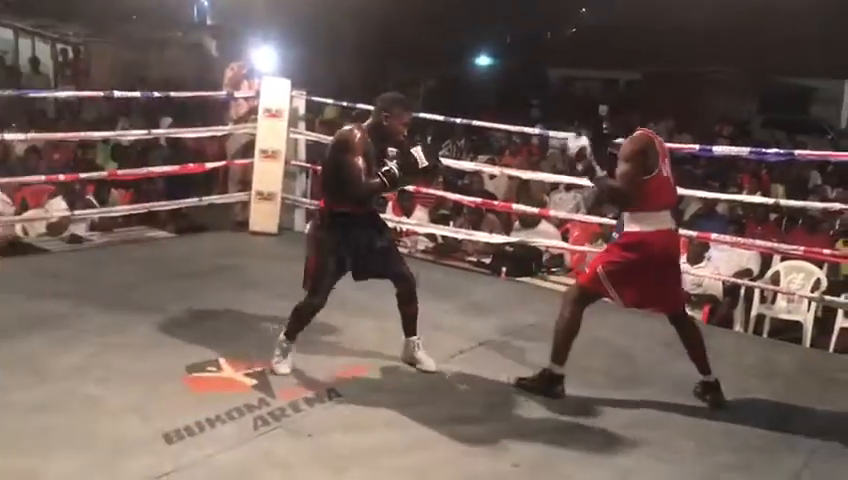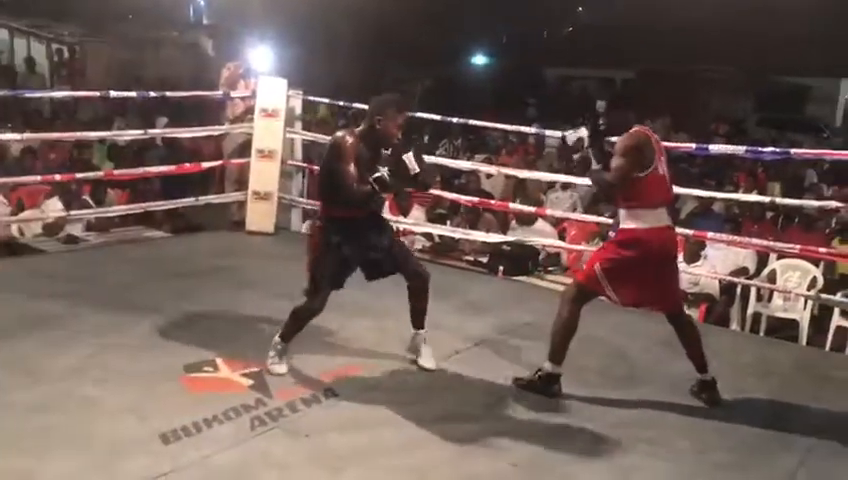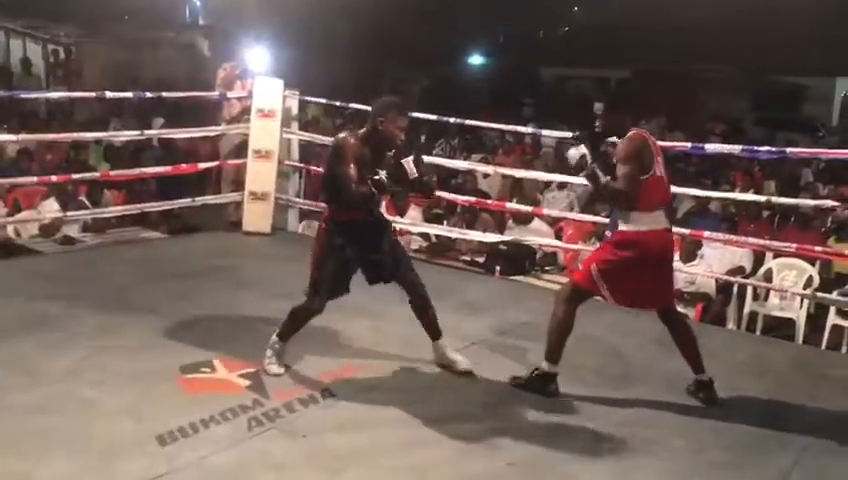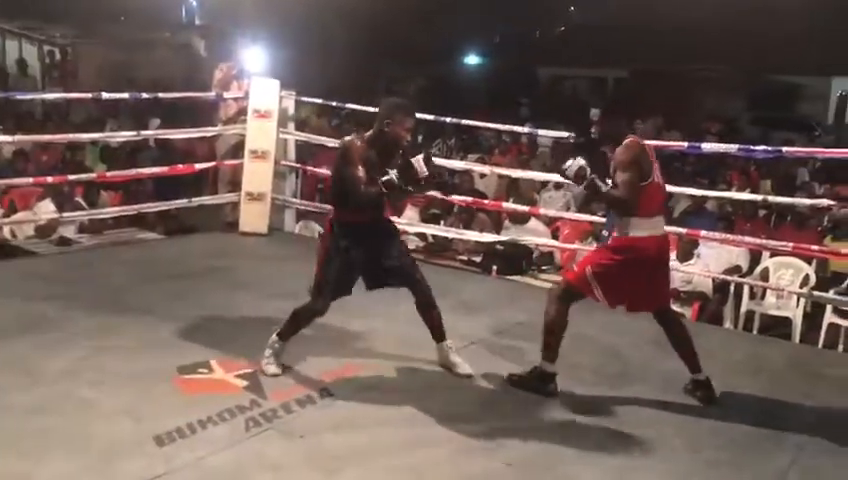
dt=0.1s
person 1, frame 1
left shoulder: (635, 144)
right shoulder: (654, 142)
left elbow: (620, 191)
left hip: (640, 239)
right hip: (666, 237)
left knee: (575, 297)
right knee: (677, 313)
left ankle: (553, 375)
right ankle: (709, 384)
person 1, frame 2
left shoulder: (630, 140)
right shoulder: (649, 139)
left elbow: (611, 185)
left hip: (637, 237)
right hip: (663, 234)
left knee: (573, 296)
right knee: (675, 312)
left ankle: (550, 375)
right ankle: (706, 382)
person 1, frame 3
left shoulder: (629, 144)
right shoulder: (647, 141)
left elbow: (624, 195)
left wrist: (593, 173)
left hip: (635, 237)
right hip: (660, 236)
left knee: (568, 295)
right knee: (668, 312)
left ankle: (547, 374)
right ankle: (703, 382)
person 1, frame 4
left shoulder: (626, 151)
right shoulder: (642, 148)
left elbow: (625, 201)
left wrist: (592, 185)
right wrist: (597, 188)
left hip: (632, 243)
right hip: (656, 241)
left knee: (561, 294)
right knee: (664, 313)
left ankle: (545, 374)
right ankle: (700, 381)
person 2, frame 1
left shoulder: (380, 142)
right shoulder: (352, 137)
left elbow: (380, 184)
right elbow: (359, 188)
left wrist: (414, 169)
right wrist: (398, 170)
left hip: (365, 220)
right hip: (335, 222)
left knee: (406, 281)
right knee: (317, 296)
left ankle: (412, 345)
right ankle: (285, 344)
person 2, frame 2
left shoulder: (375, 146)
right shoulder: (345, 143)
left elbow: (374, 187)
right elbow: (351, 194)
left wrist: (406, 177)
right wrist: (390, 176)
left hip: (369, 222)
right hip: (337, 226)
left knee: (418, 275)
right knee: (316, 301)
left ankle: (418, 341)
right ankle: (280, 345)
person 2, frame 3
left shoulder: (382, 150)
right shoulder: (346, 144)
left elbow: (388, 189)
right elbow: (352, 195)
left wrist: (415, 182)
right wrist: (387, 179)
left hip: (372, 225)
right hip: (340, 229)
left knee: (415, 286)
right knee: (316, 301)
left ankle: (441, 349)
right ankle: (276, 345)
person 2, frame 4
left shoulder: (391, 152)
right shoulder: (354, 147)
left elbow: (390, 188)
right elbow: (360, 196)
left wrist: (420, 178)
right wrist: (398, 179)
left hip: (378, 226)
right hip: (346, 230)
left knee: (421, 288)
right knee: (319, 303)
left ankle: (445, 351)
right ankle: (275, 345)
person 3, frame 1
right shoulder: (234, 68)
right elbow: (227, 88)
right wrist: (242, 70)
right hip: (238, 127)
right knee: (237, 173)
right ankle: (239, 215)
person 3, frame 2
right shoulder: (231, 68)
right elbow: (224, 88)
right wrist: (238, 69)
right hip: (234, 127)
right knee: (233, 173)
right ankle: (235, 215)
person 3, frame 3
right shoulder: (227, 68)
right elbow: (220, 88)
right wrist: (235, 69)
right hip: (231, 127)
right knee: (230, 173)
right ankle: (232, 215)
person 3, frame 4
right shoulder: (223, 69)
right elbow: (217, 89)
right wrist: (231, 70)
right hip: (227, 128)
right knee: (227, 174)
right ankle: (229, 216)
